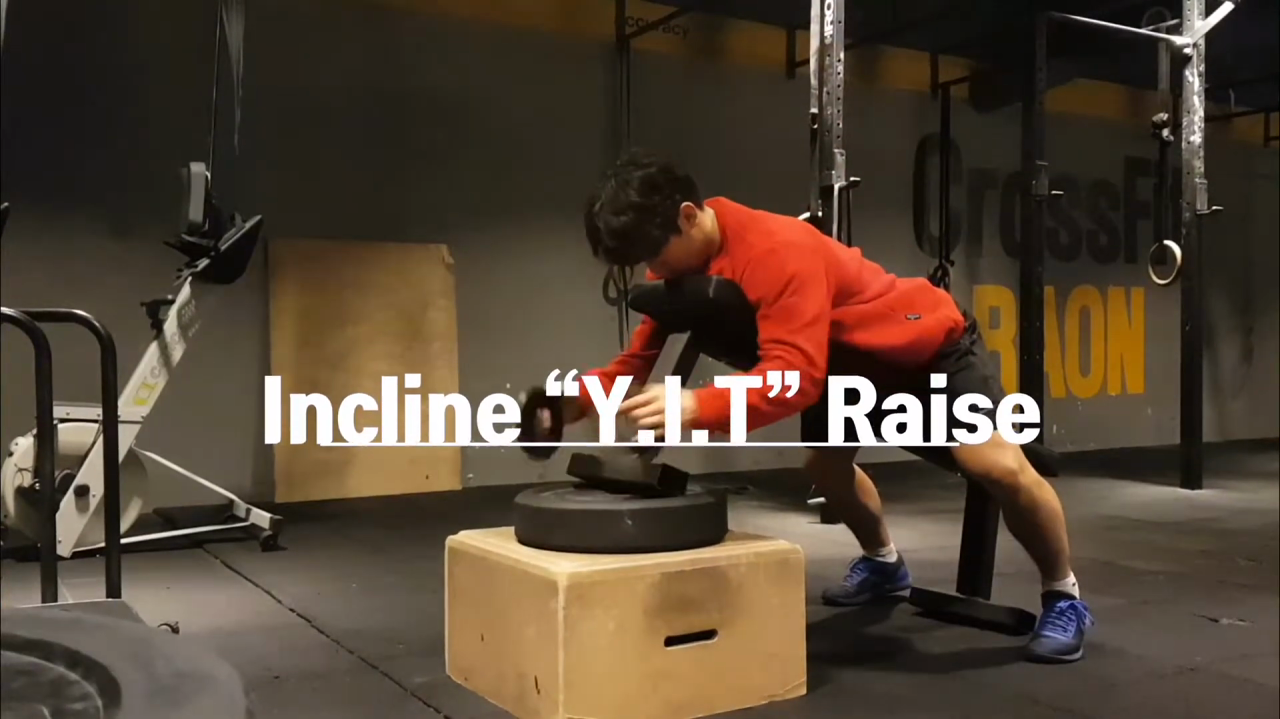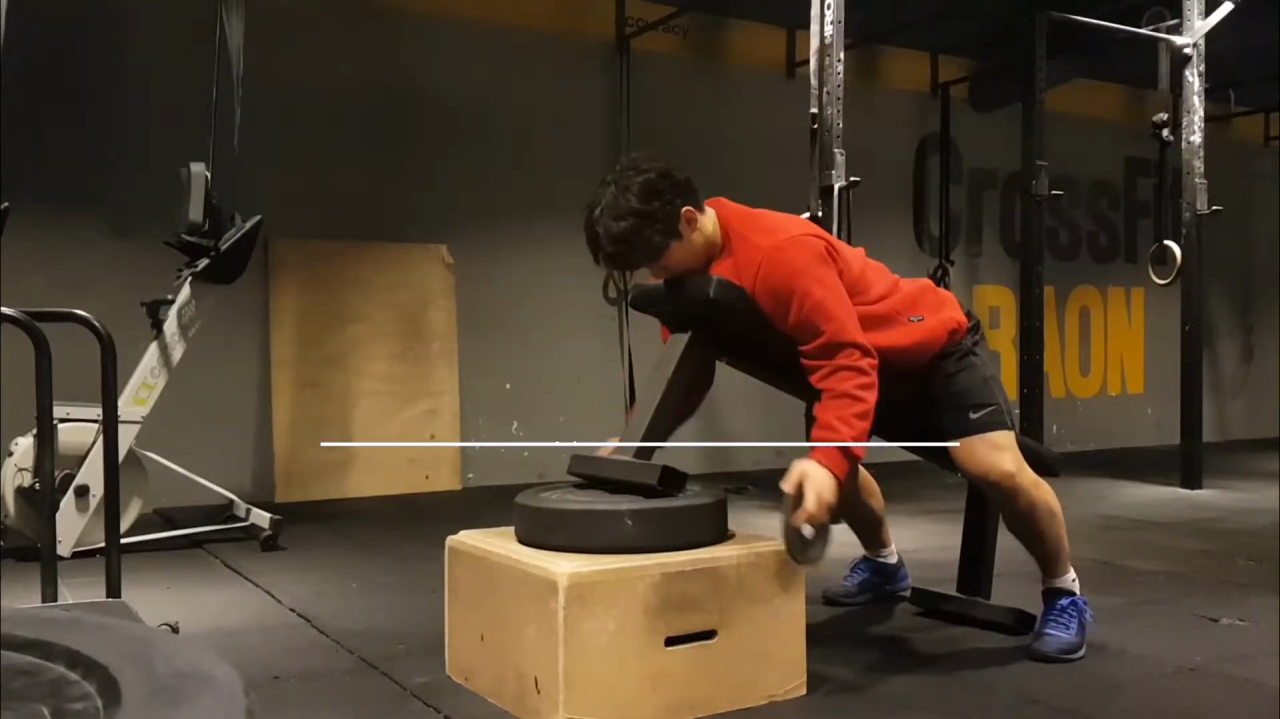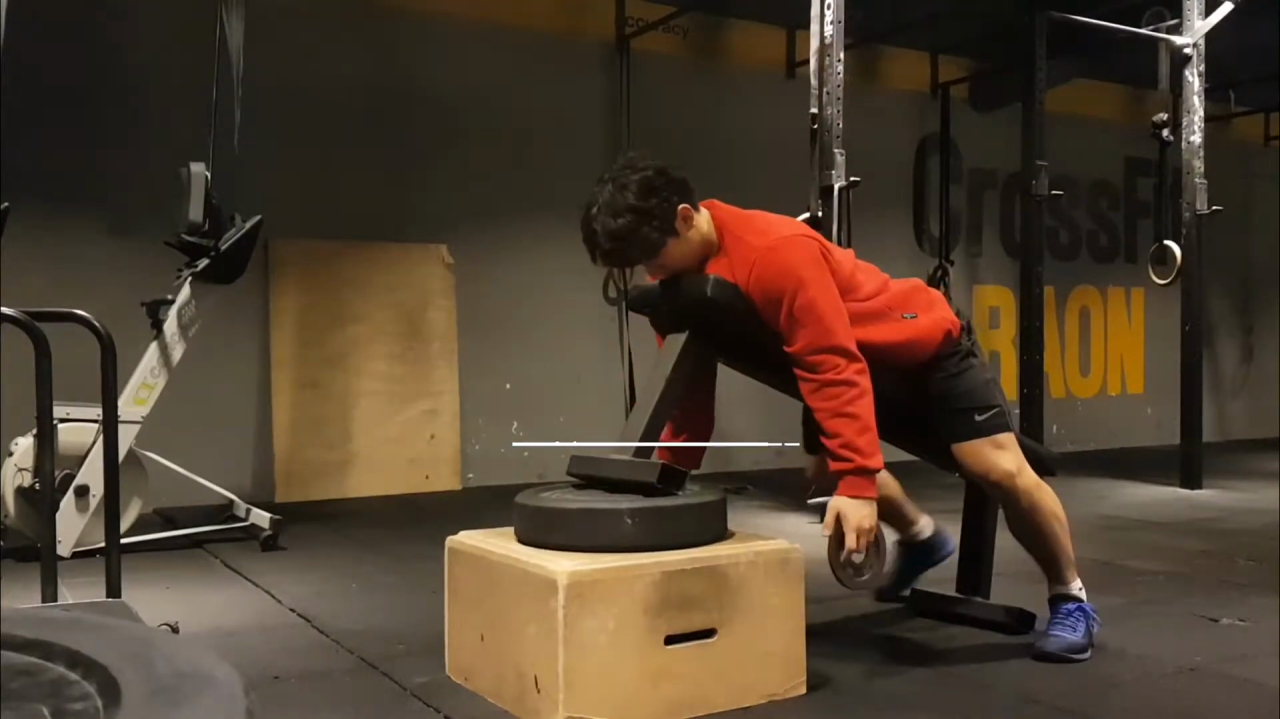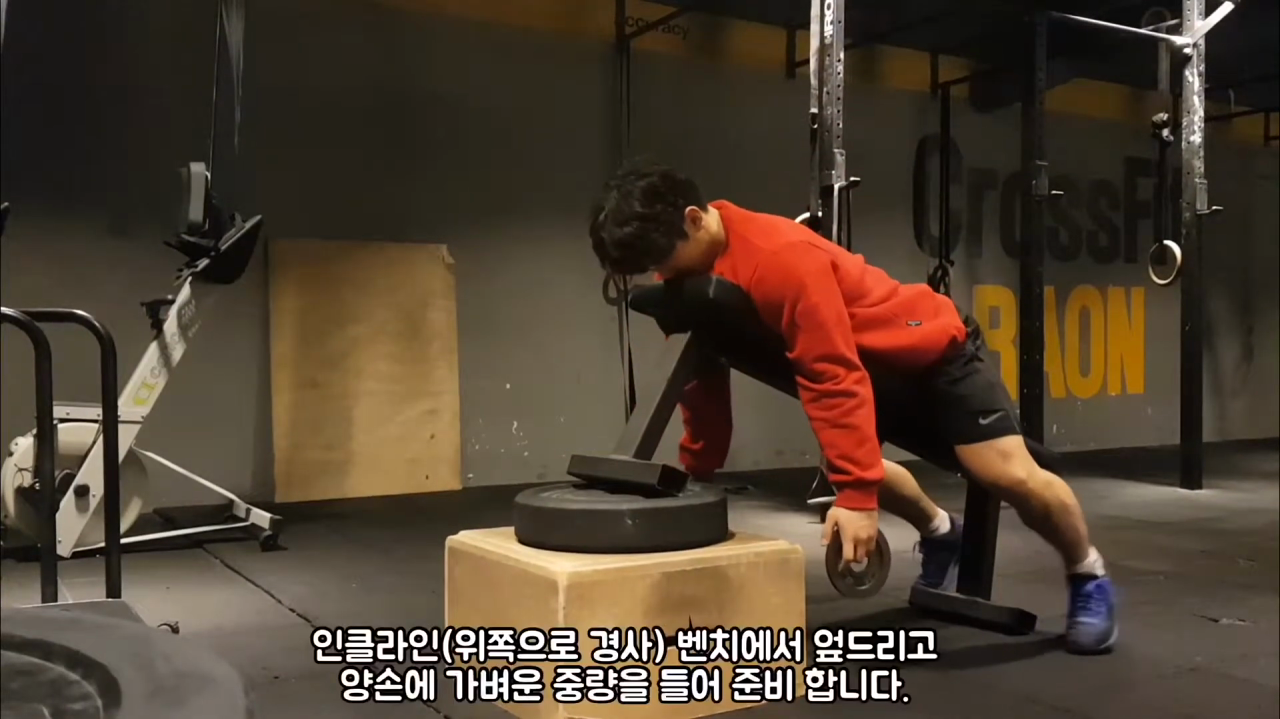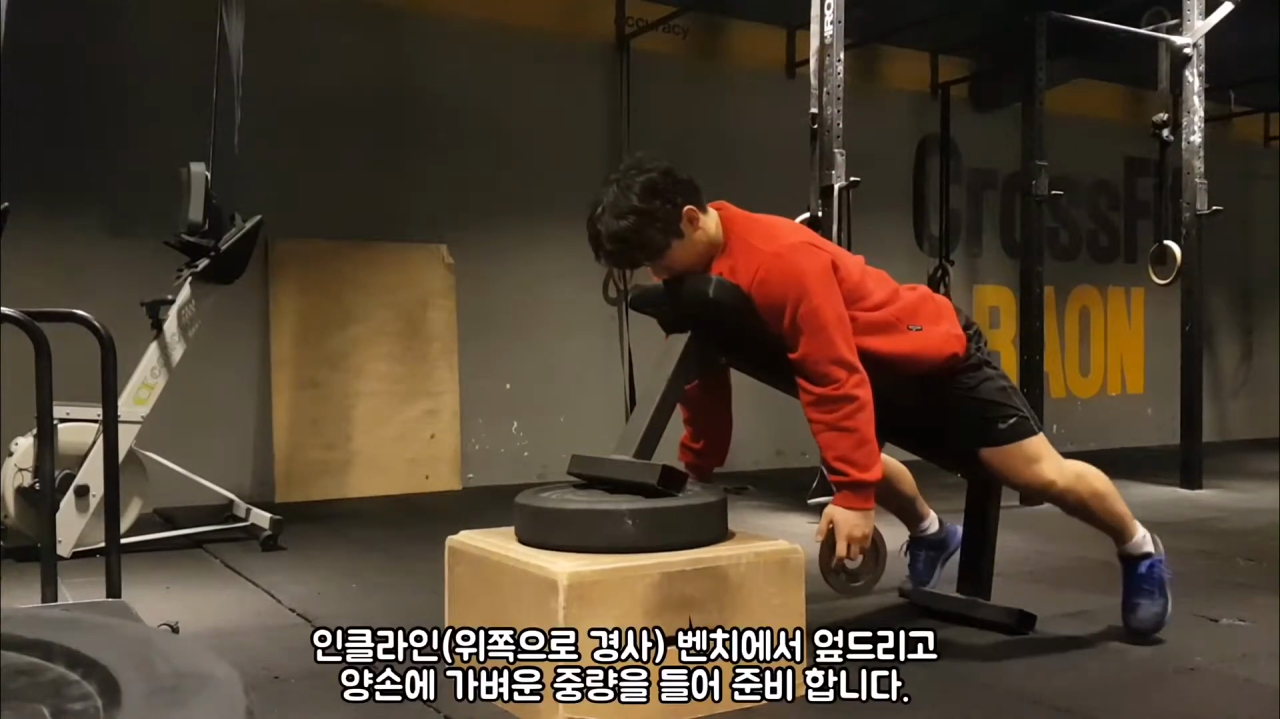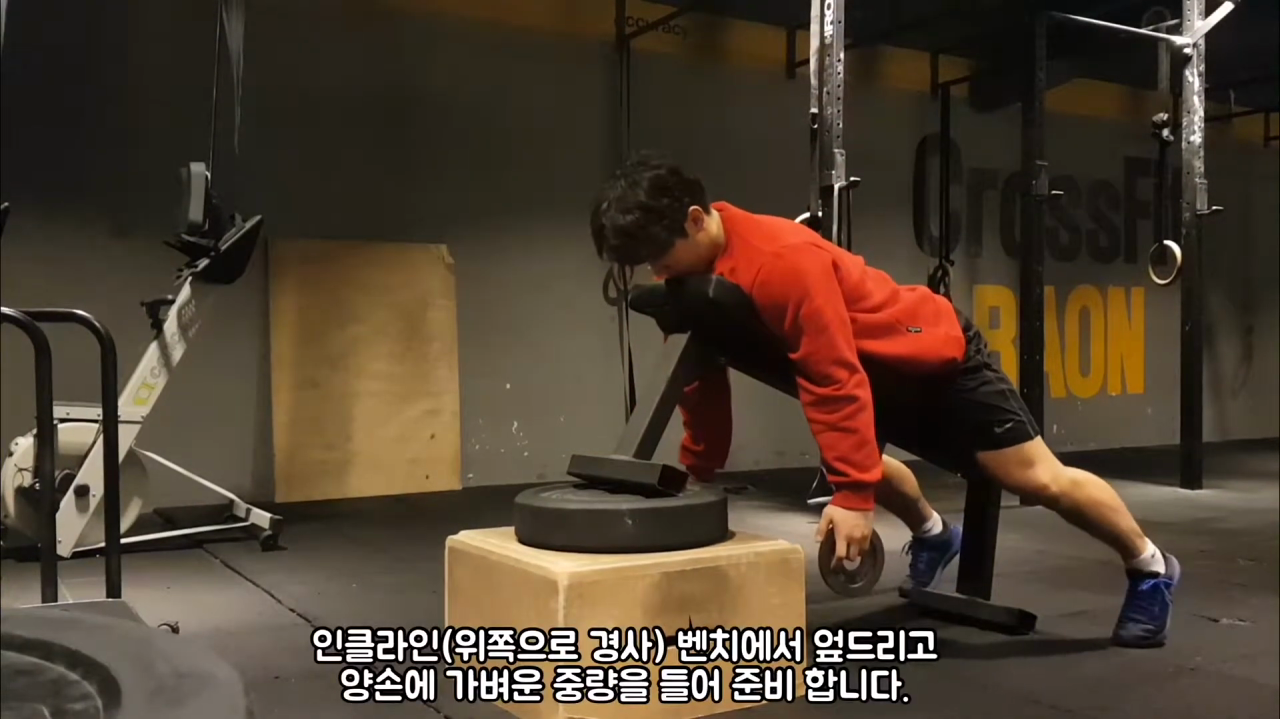
dt=0.5s
person 1, frame 1
left shoulder: (776, 252)
right shoulder: (683, 262)
left elbow: (795, 371)
right elbow: (649, 354)
left wrist: (700, 409)
right wrist: (586, 394)
left hip: (929, 343)
right hip: (854, 358)
left knee: (998, 466)
right knee: (824, 461)
left ankle: (1063, 598)
right ankle: (883, 563)
person 1, frame 2
left shoulder: (782, 252)
right shoulder: (689, 267)
left elbow: (849, 362)
left wrist: (827, 460)
left hip: (933, 344)
right hip: (868, 356)
left knee: (996, 468)
right knee: (825, 463)
left ankle: (1064, 595)
right ankle: (883, 563)
person 1, frame 3
left shoulder: (777, 253)
right shoulder: (681, 271)
left elbow: (834, 368)
right elbow: (691, 381)
left wrist: (856, 482)
left hip: (924, 343)
right hip: (864, 358)
left knee: (998, 469)
right knee: (827, 467)
left ankle: (1071, 600)
right ankle: (920, 538)
person 1, frame 4
left shoulder: (781, 256)
right shoulder: (689, 273)
left elbow: (834, 376)
right elbow: (702, 379)
left wrist: (856, 495)
right wrist: (695, 476)
left hip: (932, 348)
right hip: (871, 364)
left knee: (1008, 474)
right knee: (855, 462)
left ankle: (1088, 577)
right ankle: (940, 531)
person 1, frame 5
left shoulder: (782, 259)
right shoulder: (694, 271)
left elbow: (834, 378)
right elbow: (704, 378)
left wrist: (854, 494)
right wrist: (695, 474)
left hip: (937, 353)
right hip: (878, 371)
left knee: (1041, 474)
right knee: (851, 452)
left ankle: (1139, 552)
right ankle: (931, 534)
person 1, frame 6
left shoulder: (783, 259)
right shoulder: (693, 271)
left elbow: (835, 378)
right elbow: (703, 379)
left wrist: (853, 496)
right wrist: (696, 476)
left hip: (935, 354)
right hip: (877, 371)
left knee: (1037, 478)
right knee: (854, 454)
left ankle: (1149, 567)
right ankle: (933, 534)
